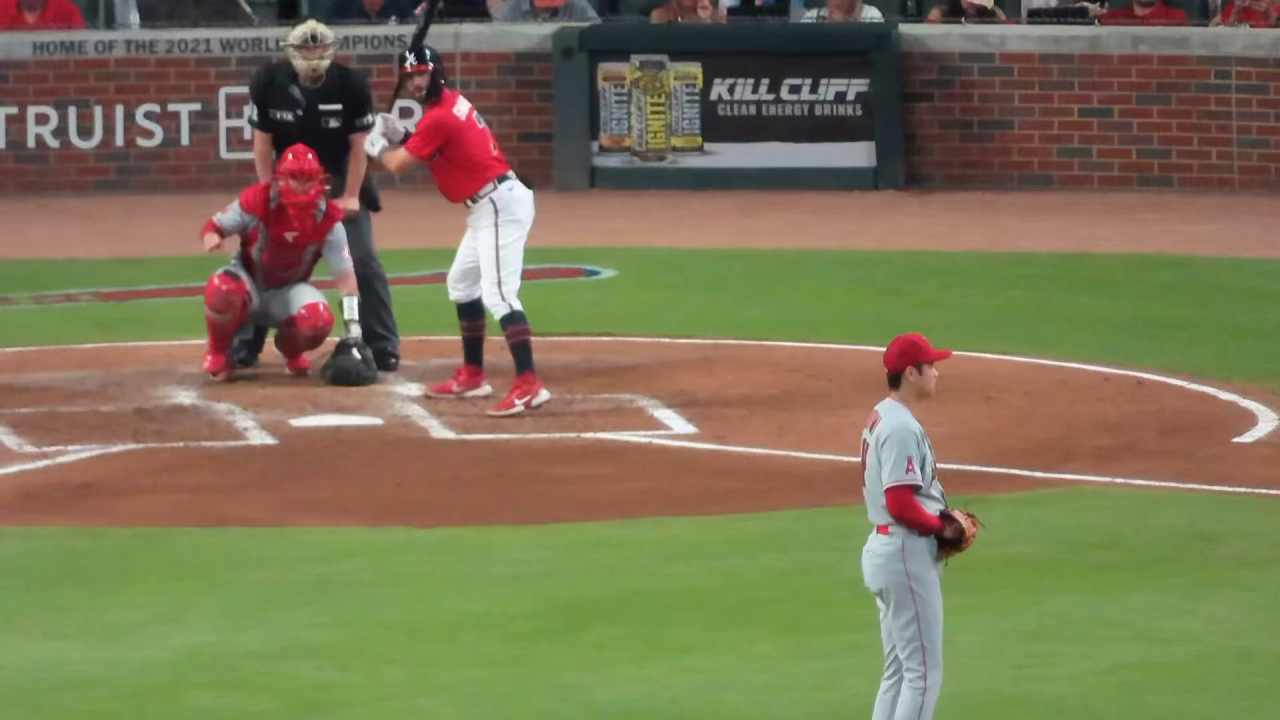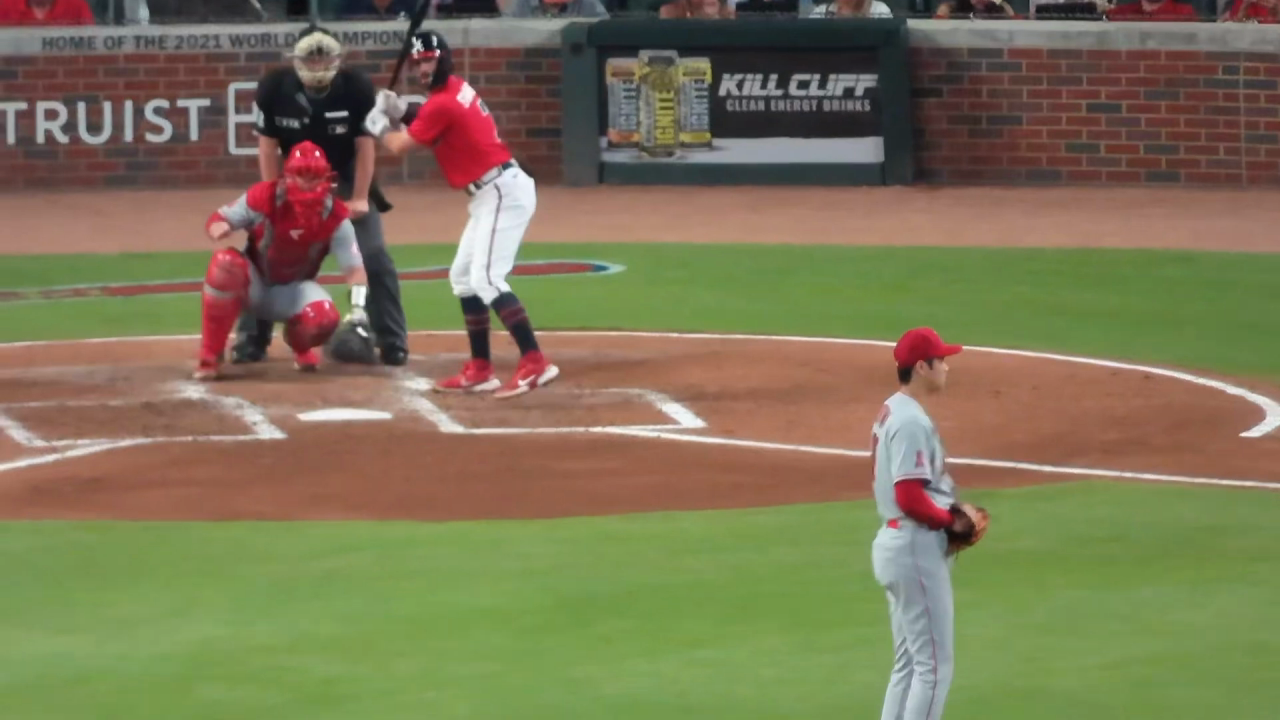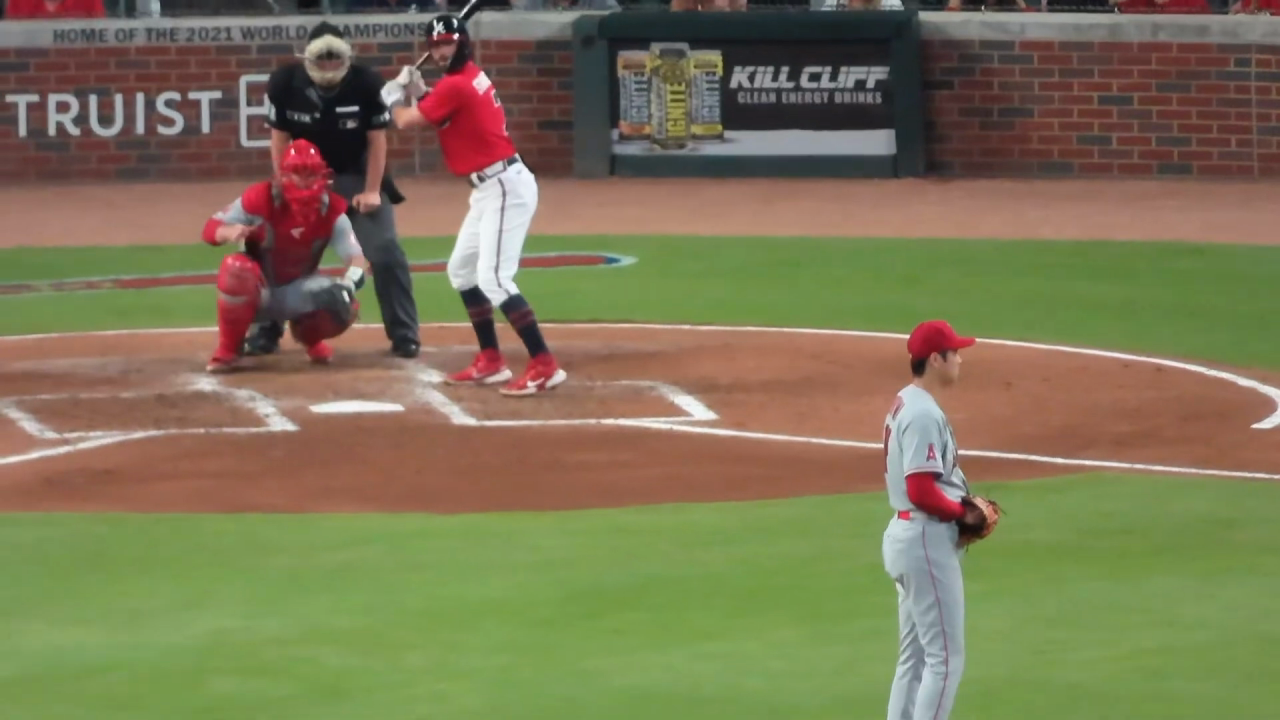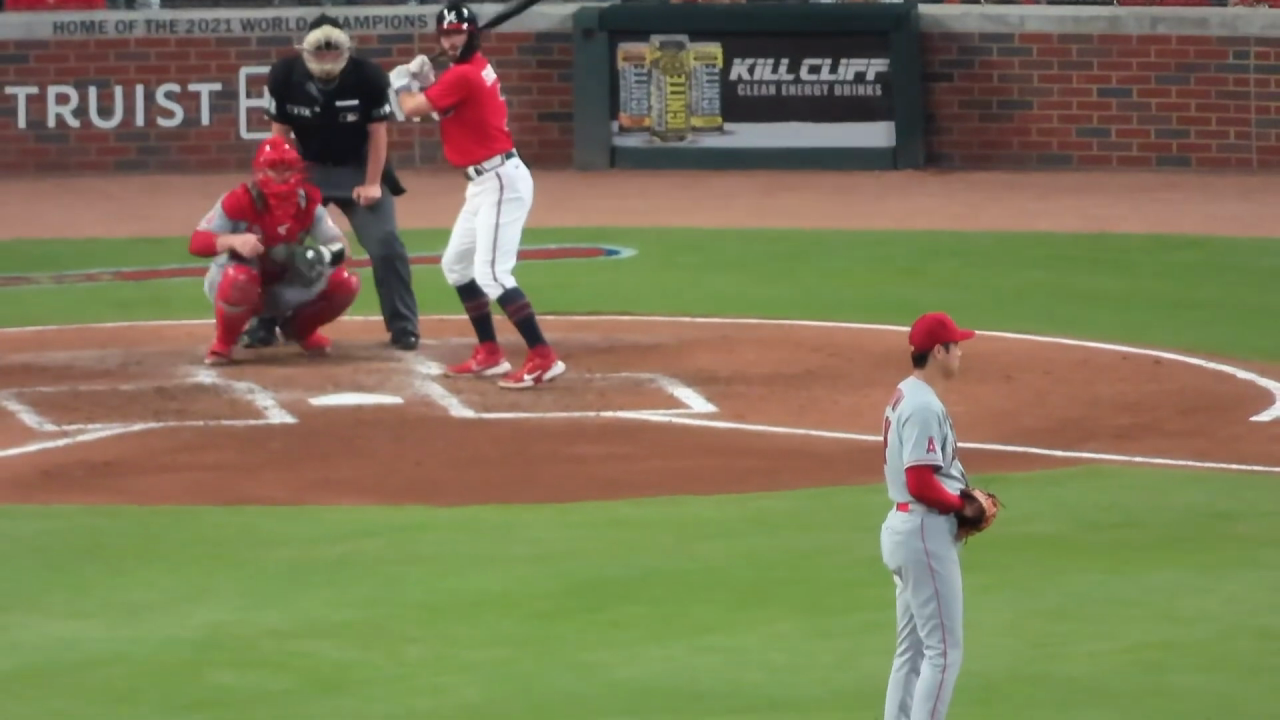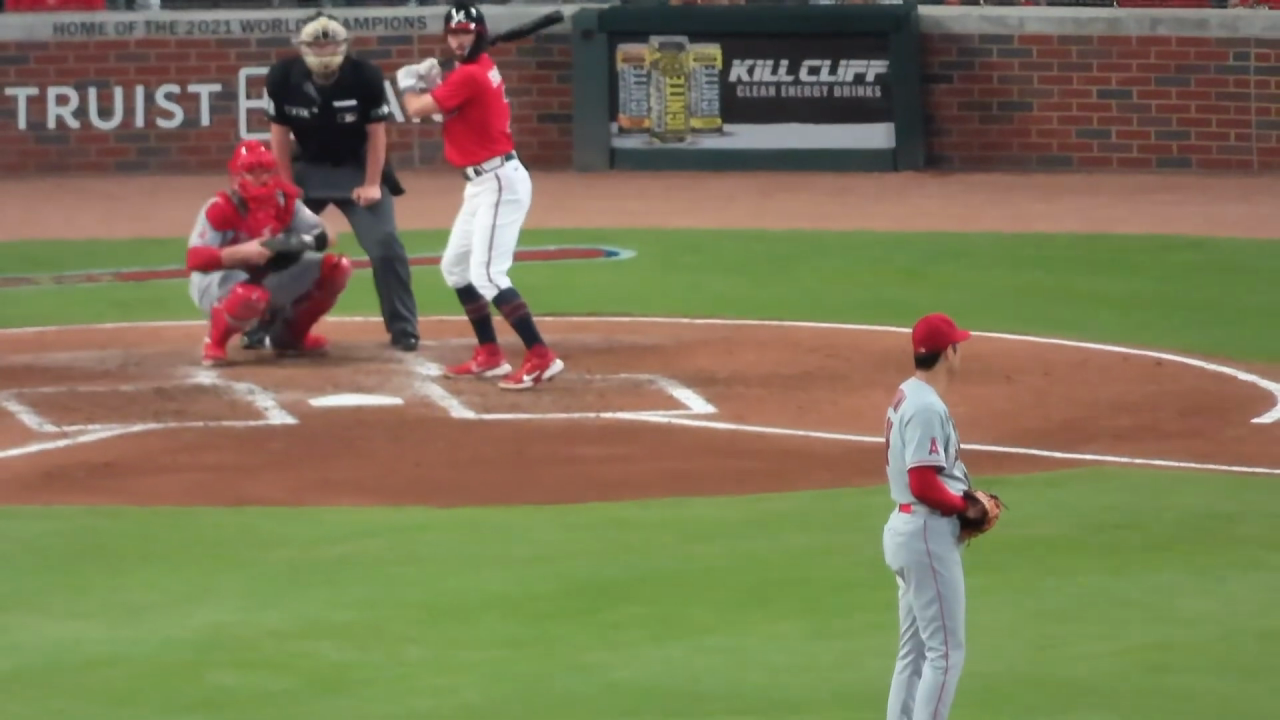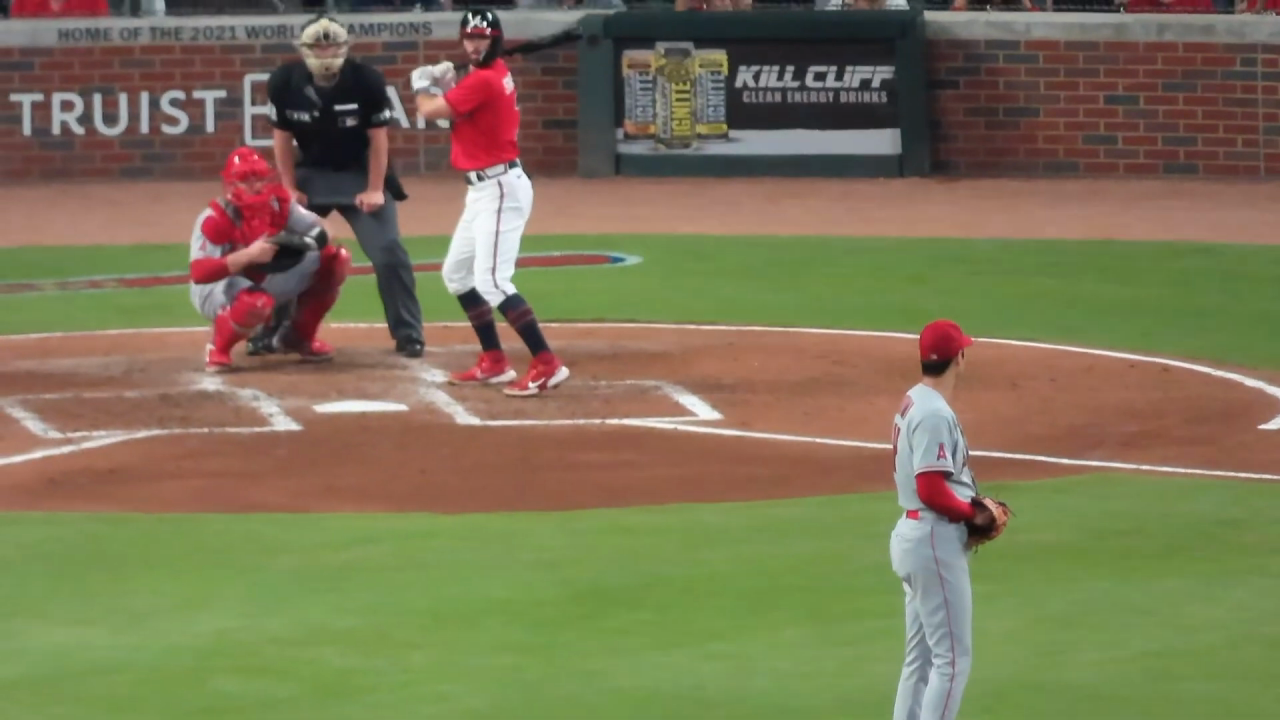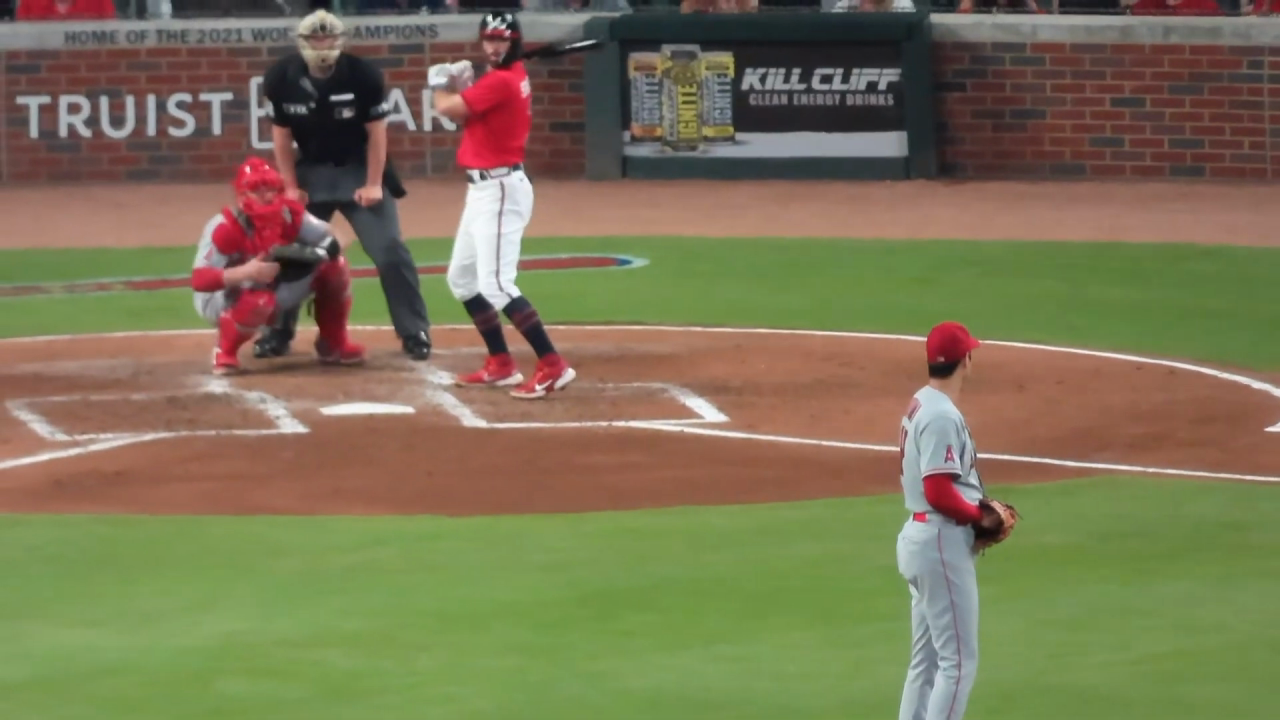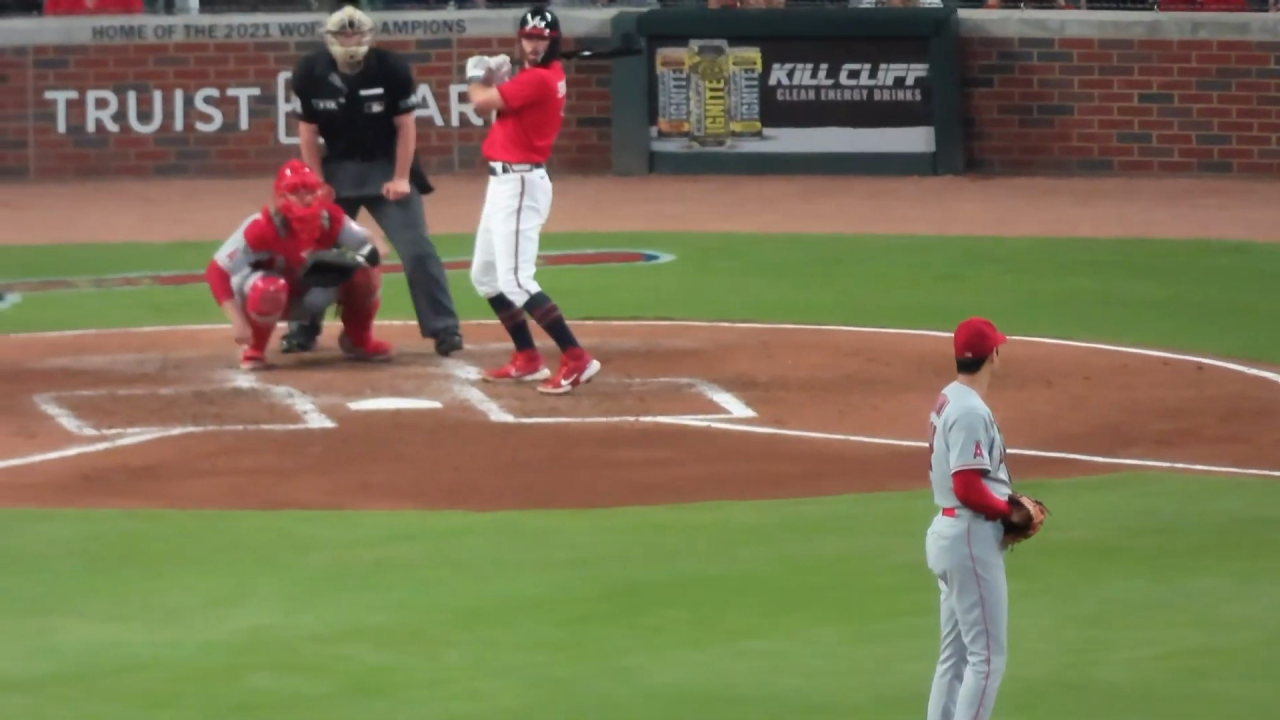
dt=0.2s
person 1, frame 1
left shoulder: (881, 418)
right shoulder: (902, 428)
right elbow: (901, 505)
left wrist: (937, 523)
right wrist: (942, 527)
left hip: (887, 549)
right hip: (905, 554)
left knee: (898, 668)
right knee: (923, 670)
person 1, frame 2
left shoulder: (892, 411)
right shoulder: (912, 421)
right elbow: (910, 498)
left wrist: (947, 517)
right wrist: (953, 521)
left hip: (898, 543)
right hip: (914, 548)
left knee: (909, 662)
right knee: (934, 663)
person 1, frame 3
left shoulder: (905, 404)
right shoulder: (924, 414)
right elbow: (922, 491)
left wrist: (958, 509)
right wrist: (964, 512)
left hip: (908, 535)
right hip: (925, 541)
left knee: (915, 655)
right knee: (945, 655)
person 1, frame 4
left shoulder: (904, 395)
right shoulder: (925, 406)
right elbow: (921, 484)
left wrist: (957, 501)
right wrist: (962, 505)
left hip: (907, 526)
right hip: (924, 532)
left knee: (913, 648)
right knee: (944, 648)
person 1, frame 5
left shoulder: (906, 396)
right shoulder: (927, 406)
right elbow: (924, 484)
left wrist: (959, 503)
right wrist: (966, 507)
left hip: (909, 527)
right hip: (927, 533)
left knee: (915, 650)
right knee: (946, 650)
person 1, frame 6
left shoulder: (913, 402)
right shoulder: (935, 412)
right elbow: (931, 490)
left wrist: (967, 510)
right wrist: (974, 513)
left hip: (915, 534)
right hip: (933, 540)
left knee: (922, 656)
right knee: (952, 657)
person 1, frame 7
left shoulder: (921, 405)
right shoulder: (943, 415)
right elbow: (939, 493)
left wrist: (974, 512)
right wrist: (981, 515)
left hip: (922, 537)
right hip: (940, 543)
left knee: (927, 658)
right knee: (958, 659)
person 1, frame 8
left shoulder: (948, 400)
right shoulder: (971, 410)
right elbow: (968, 488)
left wrist: (1005, 508)
right wrist: (1011, 510)
left hip: (950, 531)
right hip: (970, 538)
left knee: (956, 654)
right knee: (987, 654)
person 2, frame 1
left shoulder: (437, 117)
right shoulder: (449, 101)
left elbow: (398, 164)
right elbow: (426, 144)
left wrist: (377, 146)
right wrist: (399, 133)
left hip: (500, 204)
right hip: (493, 203)
left knee: (499, 294)
right knee: (462, 282)
left ankle: (528, 385)
right ankle: (471, 375)
person 2, frame 2
left shoulder: (441, 103)
right shoulder: (454, 88)
left elbow: (399, 146)
right elbow: (431, 127)
left wrist: (379, 124)
right wrist: (401, 113)
left hip: (502, 191)
right hip: (495, 190)
left knee: (486, 278)
right knee: (463, 276)
left ankle: (534, 361)
right ankle: (480, 370)
person 2, frame 3
left shoulder: (455, 84)
right shoulder: (468, 76)
left elbow: (406, 121)
right elbow: (441, 113)
left wrist: (394, 97)
right wrist: (419, 92)
left hip: (504, 187)
right hip: (491, 187)
left knee: (494, 279)
right knee: (461, 269)
left ankle: (544, 365)
right ankle: (491, 361)
person 2, frame 4
left shoulder: (463, 74)
right shoulder: (474, 67)
left elbow: (411, 108)
right elbow: (447, 104)
left wrist: (401, 83)
right wrist: (427, 81)
left hip: (501, 180)
right hip: (486, 181)
left knee: (491, 273)
right knee: (456, 264)
left ankle: (543, 357)
right ankle: (489, 354)
person 2, frame 5
left shoulder: (470, 74)
right shoulder: (478, 68)
left elbow: (417, 109)
right elbow: (451, 107)
left wrist: (408, 83)
right wrist: (433, 83)
left hip: (498, 181)
right hip: (483, 182)
left knee: (486, 275)
right knee: (455, 267)
left ankle: (541, 357)
right ankle: (489, 355)
person 2, frame 6
left shoulder: (484, 79)
right shoulder: (490, 74)
left elbow: (430, 111)
right elbow: (460, 112)
left wrist: (421, 85)
right wrist: (447, 86)
left hip: (500, 187)
right hip: (484, 187)
left knee: (491, 281)
right knee: (456, 272)
left ankle: (547, 363)
right ankle: (494, 361)
person 2, frame 7
left shoulder: (502, 81)
right shoulder: (506, 77)
left elbow: (447, 109)
right elbow: (472, 110)
left wrist: (438, 82)
right wrist: (463, 85)
left hip: (499, 189)
right hip: (484, 188)
left knee: (494, 284)
right knee: (461, 278)
left ankle: (552, 365)
right ankle: (501, 364)
person 2, frame 8
left shoulder: (539, 78)
right shoulder: (541, 75)
left elbow: (481, 101)
right elbow: (507, 103)
left wrist: (475, 74)
right wrist: (499, 78)
left hip: (519, 184)
right hip: (504, 182)
left knee: (514, 281)
right knee: (484, 276)
left ankle: (576, 358)
right ankle: (528, 359)
person 3, frame 1
left shoulder: (351, 84)
right shoulder: (268, 82)
left elbow: (359, 144)
right elbow: (262, 141)
left wrist: (351, 195)
left hip: (338, 183)
left knee: (363, 263)
left ankle: (384, 347)
right ankle: (246, 343)
person 3, frame 2
left shoulder: (357, 88)
right shoulder: (273, 88)
left elbow: (365, 147)
right elbow: (268, 146)
left wrist: (359, 197)
left hip: (345, 183)
left knee: (374, 260)
left ankle: (392, 342)
right ankle: (252, 339)
person 3, frame 3
left shoulder: (368, 83)
right shoulder: (284, 82)
left elbow: (376, 140)
right elbow: (280, 139)
left wrist: (372, 191)
left hip: (357, 176)
left knee: (386, 253)
left ankle: (405, 334)
right ankle: (265, 331)
person 3, frame 4
left shoulder: (368, 76)
right shoulder: (284, 75)
left elbow: (378, 132)
right elbow: (280, 132)
left wrist: (372, 183)
left hip: (357, 168)
right hip: (308, 168)
left knee: (386, 245)
left ankle: (404, 326)
right ankle: (264, 324)
person 3, frame 5
left shoulder: (365, 76)
right shoulder: (282, 76)
left elbow: (376, 134)
right elbow: (280, 133)
left wrist: (372, 184)
right wrist: (287, 184)
left hip: (357, 169)
right hip: (307, 169)
left knee: (385, 246)
left ankle: (404, 327)
person 3, frame 6
left shoulder: (367, 80)
right shoulder: (284, 81)
left elbow: (378, 138)
right elbow: (282, 138)
left wrist: (375, 189)
right wrist: (291, 189)
left hip: (359, 174)
right hip: (310, 175)
left knee: (388, 252)
left ankle: (409, 333)
right ankle: (270, 330)
person 3, frame 7
left shoulder: (363, 73)
right shoulder: (281, 76)
left elbow: (377, 131)
right elbow: (281, 134)
left wrist: (374, 185)
right wrist: (291, 186)
left hip: (359, 171)
right hip: (311, 172)
left knee: (390, 252)
left ankle: (415, 333)
right ankle: (277, 333)
person 3, frame 8
left shoulder: (391, 68)
right shoulder: (309, 72)
left elbow: (406, 125)
right elbow: (308, 131)
left wrist: (401, 177)
left hip: (386, 167)
right hip: (337, 169)
left knee: (416, 248)
left ankle: (445, 329)
right ankle: (304, 328)
person 4, frame 1
left shoulder: (328, 219)
right shoulder: (256, 200)
left elbow: (345, 275)
right elbow: (213, 227)
left wrist: (353, 328)
right wrist: (211, 238)
left hip: (288, 293)
right hip: (250, 289)
left knee: (319, 320)
right knee: (222, 289)
left ankle: (291, 350)
right ankle: (219, 353)
person 4, frame 2
left shoulder: (335, 216)
right shoulder: (264, 197)
left elbow: (355, 269)
right elbow: (217, 218)
left wrist: (358, 312)
right wrist: (218, 229)
left hip: (293, 291)
right hip: (253, 287)
left knee: (324, 319)
right knee: (226, 262)
left ankle: (300, 343)
right ankle: (210, 354)
person 4, frame 3
left shoulder: (331, 210)
right shoulder: (260, 198)
left elbow: (358, 261)
right elbow: (210, 229)
left wrist: (347, 286)
right wrist: (230, 232)
left hip: (296, 290)
right hip: (254, 288)
left knee: (343, 307)
right knee: (236, 267)
left ankle: (308, 335)
right ankle: (229, 350)
person 4, frame 4
left shoulder: (307, 201)
right shoulder: (238, 201)
left elbow: (342, 247)
right elbow: (197, 243)
left wrist: (319, 254)
right wrist: (235, 241)
left hip: (283, 284)
right hip: (231, 285)
left knee: (346, 284)
right knee: (240, 279)
left ankle: (298, 329)
right ankle: (223, 342)
person 4, frame 5
left shoulder: (285, 199)
right shoulder: (220, 209)
left elbow: (325, 235)
right elbow: (194, 260)
right wrist: (243, 252)
left hip: (267, 279)
left knee: (338, 268)
right knee: (251, 297)
left ankle: (290, 335)
right ankle: (215, 342)
person 4, frame 6
left shoulder: (279, 203)
right shoulder: (215, 219)
left elbow: (323, 232)
right elbow: (198, 273)
left wrist: (305, 243)
right wrist: (248, 255)
left hip: (267, 280)
left knee: (337, 259)
right knee: (257, 302)
left ankle: (300, 337)
right ankle: (218, 348)
person 4, frame 7
left shoulder: (289, 214)
right shoulder: (225, 228)
left elbow: (334, 241)
right elbow: (200, 279)
right wrist: (245, 272)
left hip: (276, 291)
right hip: (225, 296)
left knee: (333, 267)
right knee: (259, 301)
left ankle: (333, 344)
right ankle: (225, 352)
person 4, frame 8
left shoulder: (332, 219)
right shoulder: (262, 228)
left elbow: (378, 249)
right elbow: (216, 270)
left wrist: (361, 260)
right wrist: (235, 318)
left hip: (311, 295)
right hip: (266, 297)
left knee: (364, 273)
right knee: (271, 287)
left ankle: (357, 341)
right ankle: (254, 348)
